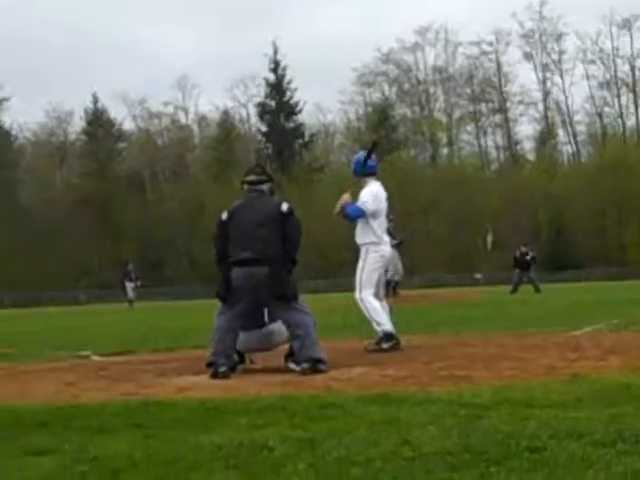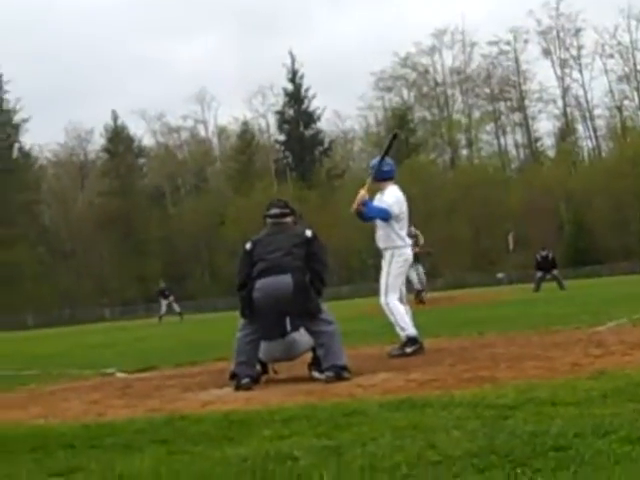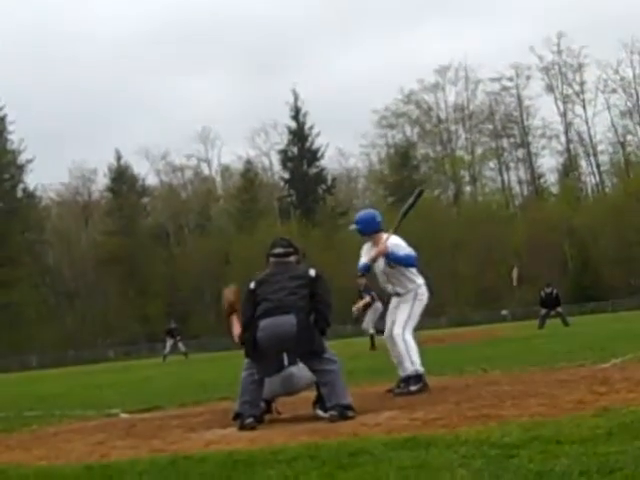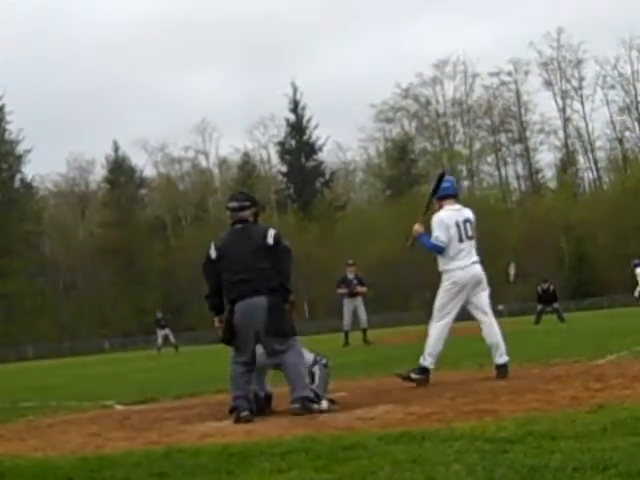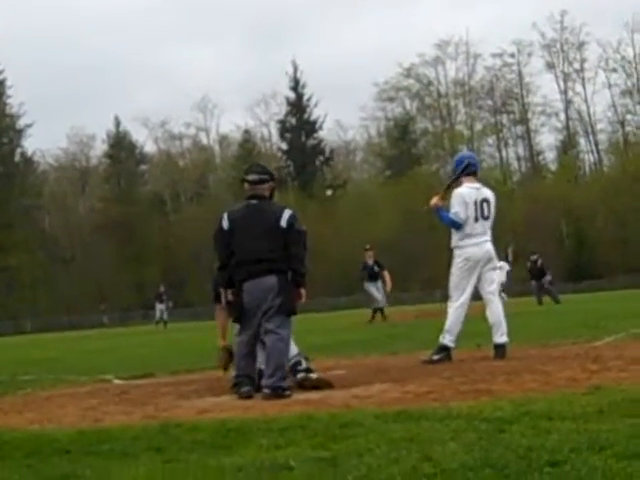
dt=1s
person 1, frame 1
left shoulder: (230, 212)
right shoulder: (282, 208)
left elbow: (220, 248)
right elbow: (292, 244)
left wrist: (226, 274)
right wrist: (285, 271)
left hip: (238, 272)
right hip: (271, 270)
left knee: (227, 317)
right knee: (297, 314)
left ankle: (220, 363)
right ankle: (310, 359)
person 1, frame 2
left shoulder: (254, 242)
right shoulder: (305, 234)
left elbow: (243, 277)
right elbow: (318, 266)
left wrist: (247, 305)
right wrist: (314, 294)
left hip: (260, 287)
right hip: (293, 284)
left knee: (248, 330)
right knee: (323, 324)
left ankle: (243, 375)
right ankle: (334, 368)
person 1, frame 3
left shoulder: (258, 281)
right shoulder: (309, 273)
left elbow: (246, 317)
right elbow: (322, 305)
left wrist: (248, 343)
right wrist: (319, 332)
left hip: (263, 328)
right hip: (296, 324)
left knee: (253, 370)
right knee: (326, 363)
left ankle: (247, 415)
right ankle: (338, 407)
person 1, frame 4
left shoulder: (218, 246)
right shoulder: (269, 235)
left elbow: (213, 282)
right elbow: (284, 270)
left wrist: (218, 312)
right wrist: (284, 298)
left hip: (240, 309)
right hip: (268, 303)
left knee: (241, 359)
right knee: (287, 351)
left ankle: (242, 408)
right ankle: (302, 398)
person 1, frame 5
left shoulder: (229, 217)
right shoulder: (284, 215)
left elbow: (223, 255)
right elbow: (296, 252)
left wrist: (227, 285)
right wrist: (299, 283)
left hip: (245, 284)
right hip: (275, 281)
left knee: (245, 334)
right knee: (276, 332)
left ankle: (244, 383)
right ankle: (274, 384)
person 2, frame 1
left shoulder: (371, 190)
right shoulder: (375, 190)
left elbow: (357, 213)
right elbow: (360, 218)
left wrist: (346, 203)
right wrist: (345, 211)
left hip: (373, 249)
right hip: (379, 248)
left knee: (364, 294)
right knee: (376, 294)
left ankle: (388, 336)
right ankle: (387, 336)
person 2, frame 2
left shoulder: (393, 194)
right shoulder: (382, 195)
left elbow: (384, 215)
right elbow: (368, 217)
left wrist: (365, 202)
right wrist: (359, 209)
left hip: (396, 252)
right hip: (393, 252)
left knee: (388, 298)
right knee: (398, 298)
left ankle: (412, 340)
right ankle: (410, 340)
person 2, frame 3
left shoulder: (393, 242)
right shoulder: (367, 248)
left elbow: (412, 260)
right elbow: (361, 270)
left wrist: (387, 254)
right wrist: (371, 260)
left hip: (414, 293)
right hip: (398, 296)
left knee: (401, 333)
right knee: (391, 336)
left ankle: (418, 379)
right ankle: (406, 376)
person 2, frame 4
left shoulder: (441, 217)
right shoulder: (468, 213)
left elbow: (438, 248)
left wrist: (420, 235)
left hip: (455, 275)
right hip: (475, 270)
left knee: (439, 322)
right knee: (486, 317)
left ankle: (423, 369)
right ankle: (501, 364)
person 2, frame 5
left shoulder: (460, 193)
right shoulder: (488, 193)
left elbow: (456, 223)
right elbow: (487, 221)
left wrist: (439, 209)
left hip: (467, 252)
right hip: (487, 248)
left knee: (458, 300)
right knee: (492, 296)
left ankle: (445, 347)
right ankle: (500, 344)
